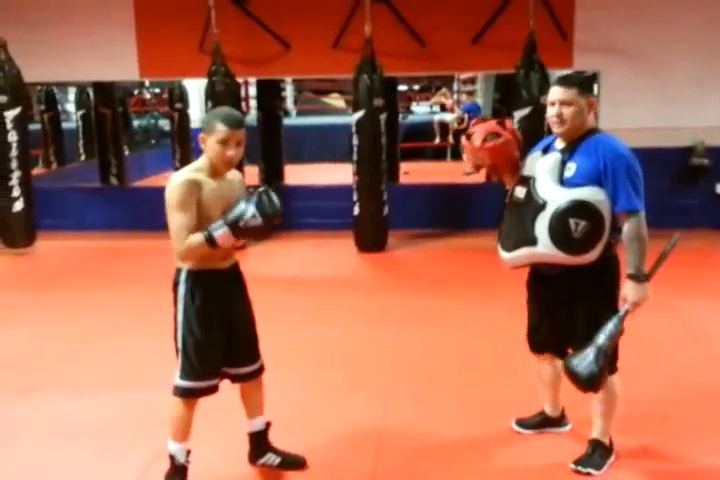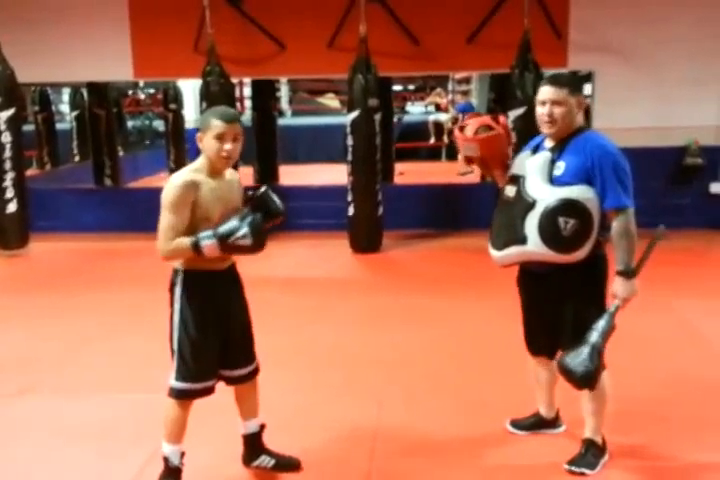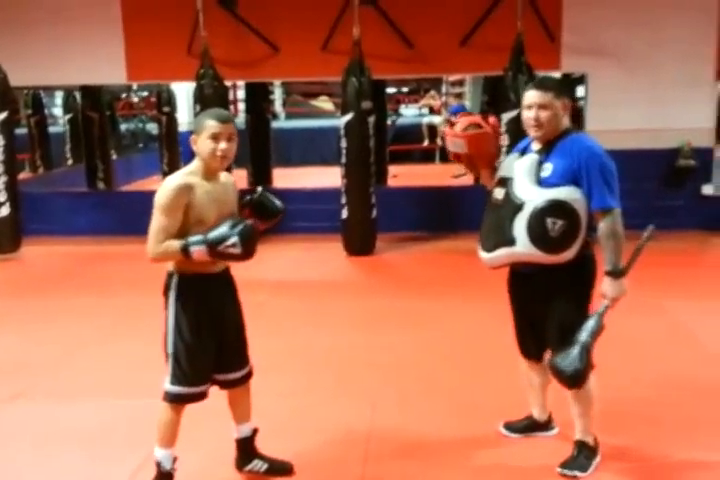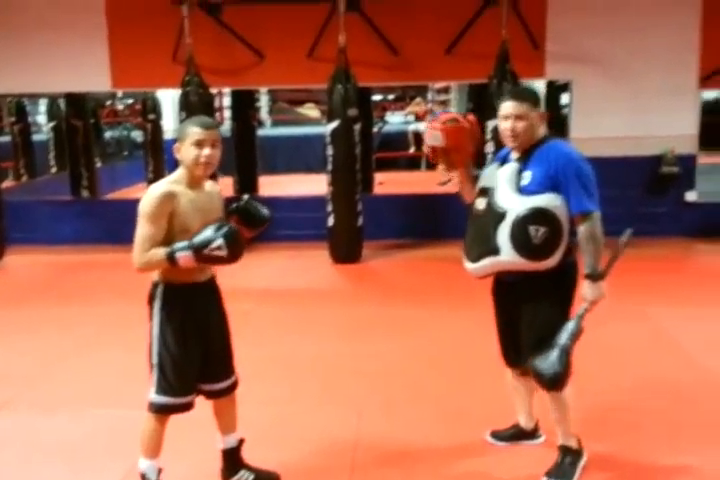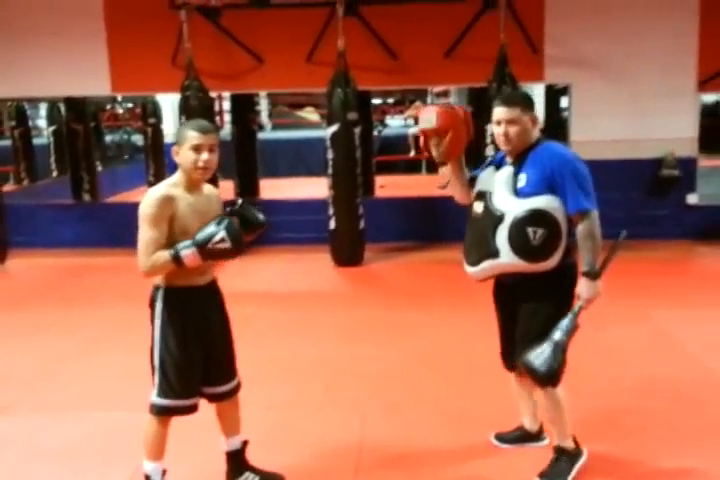
dt=0.1s
person 1, frame 1
left shoulder: (610, 155)
right shoulder: (544, 147)
left elbow: (633, 221)
left wrist: (637, 276)
left hip: (590, 275)
right hip: (545, 271)
right knee: (545, 347)
left ankle: (602, 442)
right ankle: (552, 412)
person 1, frame 2
left shoulder: (598, 152)
right shoulder: (534, 146)
left elbow: (622, 217)
left wrist: (624, 273)
left hip: (578, 273)
right hip: (534, 269)
right knee: (539, 348)
left ankle: (594, 440)
right ankle: (546, 414)
person 1, frame 3
left shoulder: (585, 154)
right shoulder: (522, 150)
left elbow: (609, 218)
left wrist: (613, 273)
left hip: (567, 274)
right hip: (524, 270)
right knee: (530, 350)
left ankle: (585, 442)
right ankle: (538, 416)
person 1, frame 4
left shoulder: (562, 159)
right shoulder: (501, 159)
left elbow: (588, 221)
right elbow: (477, 198)
left wrist: (592, 276)
right wrist: (460, 164)
left hip: (548, 280)
right hip: (508, 278)
right knee: (516, 360)
left ankle: (570, 446)
right ankle: (527, 425)
person 1, frame 5
left shoulder: (557, 161)
right shoulder: (498, 162)
left elbow: (587, 220)
right elbow: (466, 196)
left wrist: (588, 275)
right wrist: (450, 158)
left hip: (548, 282)
right hip: (509, 280)
right knee: (516, 362)
left ankle: (567, 448)
right ankle: (530, 428)
person 2, frame 1
left shoulder: (234, 179)
right shoulder: (184, 184)
right elbow: (182, 248)
left wrist: (259, 220)
right wrist: (231, 227)
left hip: (231, 279)
right hip: (198, 286)
left knee: (250, 369)
right knee: (191, 383)
left ankle: (260, 447)
person 2, frame 2
left shoulder: (233, 179)
right shoulder: (182, 185)
right elbow: (166, 248)
left wrist: (256, 221)
right wrist: (218, 239)
left hip: (229, 280)
right hip: (194, 287)
left knee: (245, 370)
right knee: (186, 384)
left ankle: (254, 449)
person 2, frame 3
left shoulder: (229, 182)
right shoulder: (177, 188)
right elbow: (155, 250)
left wrist: (254, 223)
right wrist: (207, 245)
left hip: (223, 285)
right hip: (189, 291)
left knee: (239, 375)
right knee: (180, 388)
person 2, frame 4
left shoulder: (213, 191)
right shoulder: (160, 197)
right elbow: (141, 259)
left wrist: (241, 229)
right wrist: (194, 250)
left hip: (208, 295)
right hip: (174, 300)
left knee: (224, 385)
right knee: (165, 399)
person 2, frame 5
left shoulder: (213, 195)
right shoulder: (159, 200)
right elbow: (147, 265)
left wrist: (240, 234)
right wrist: (197, 246)
left hip: (210, 297)
right hip: (176, 304)
left knee: (227, 388)
right knee: (166, 401)
